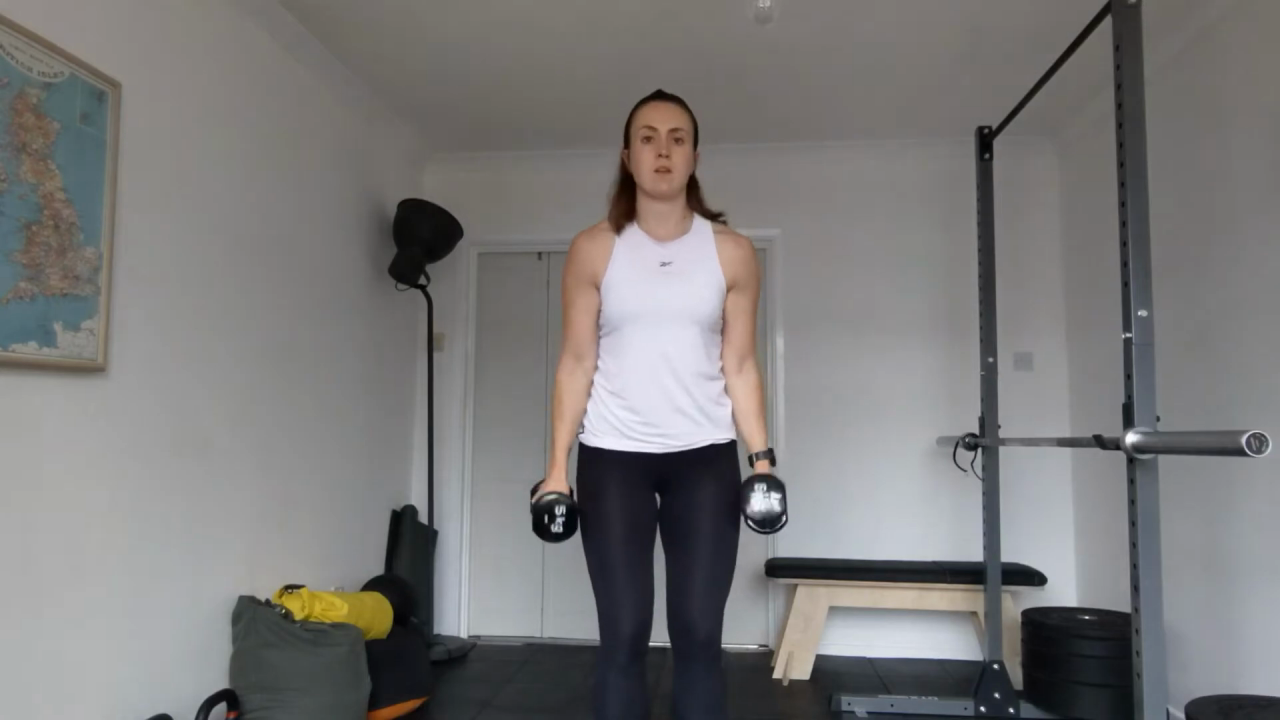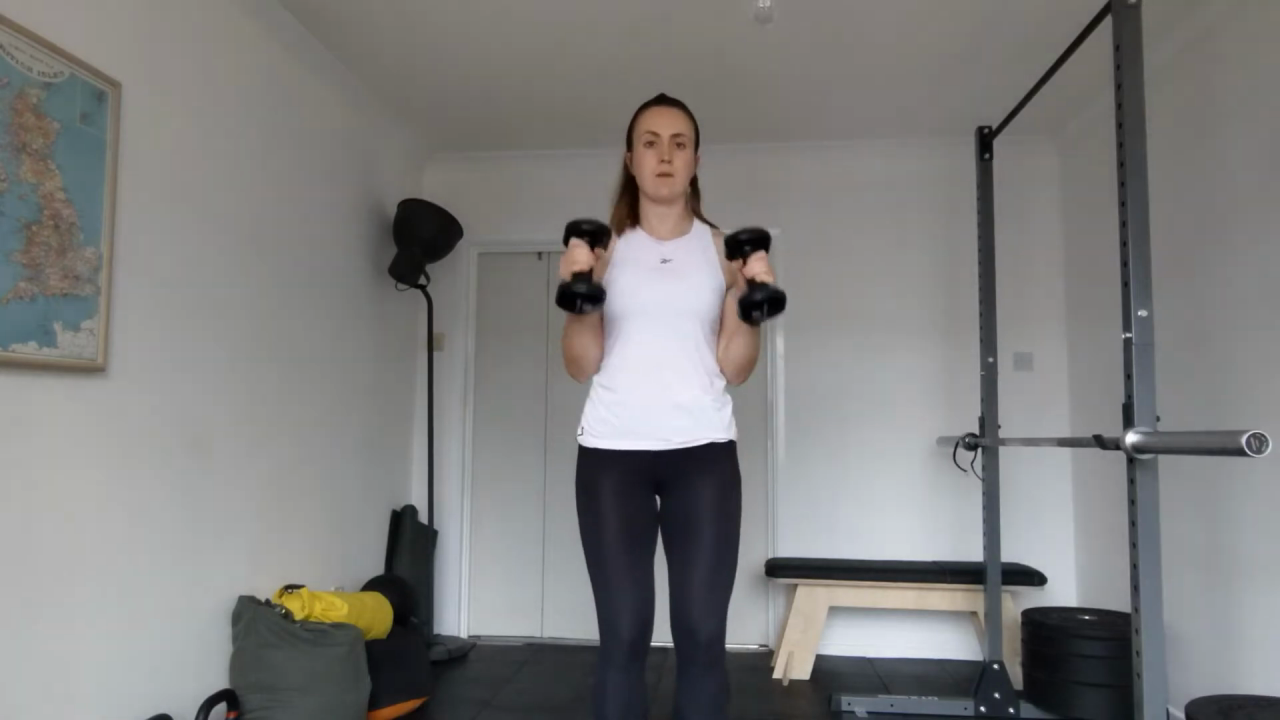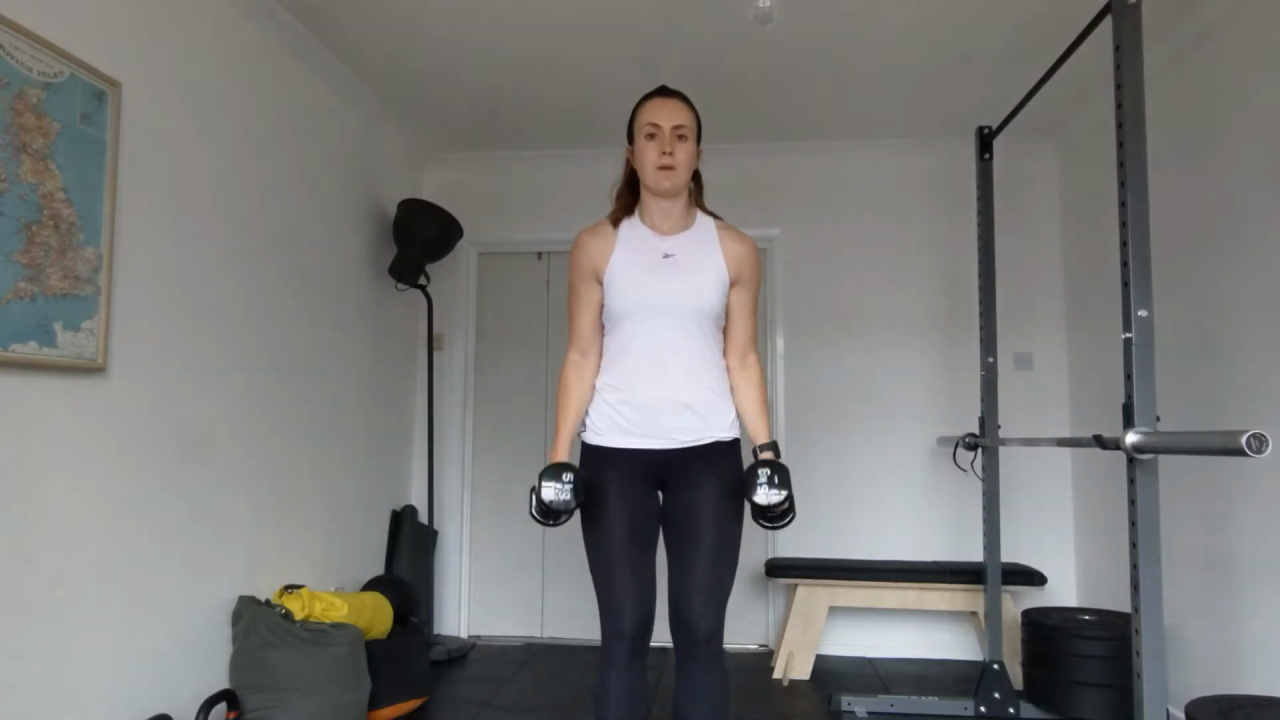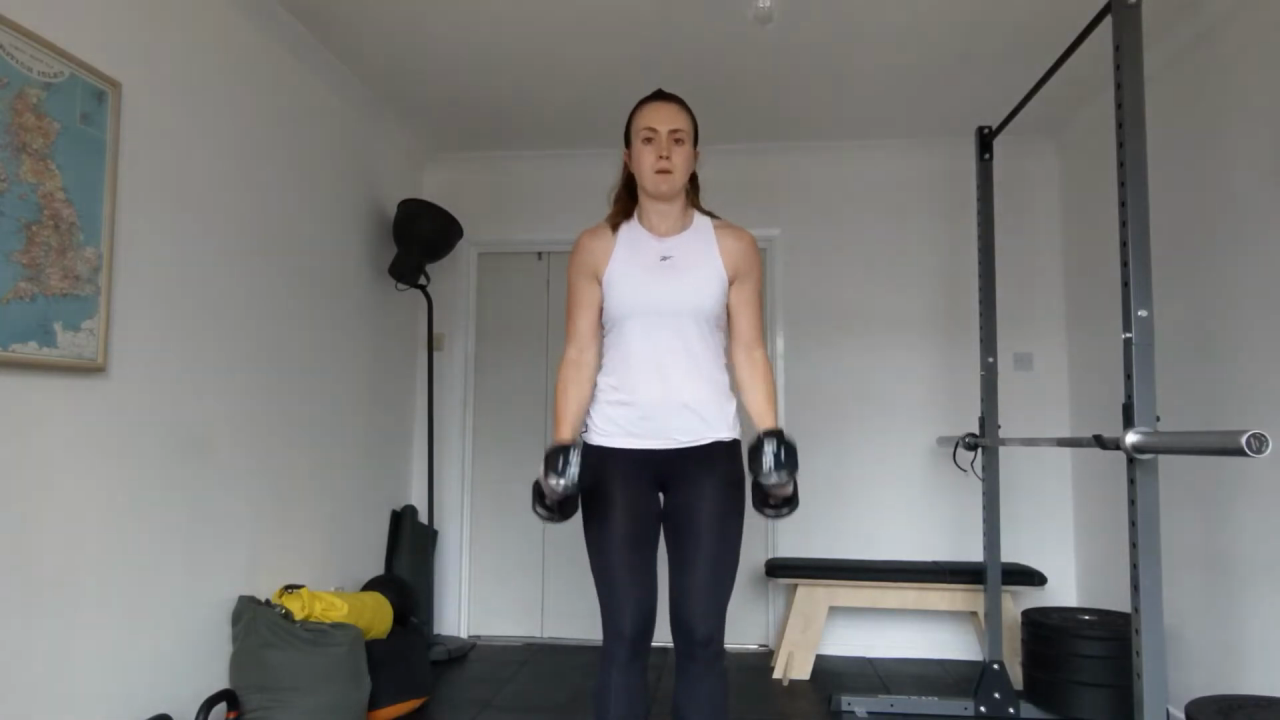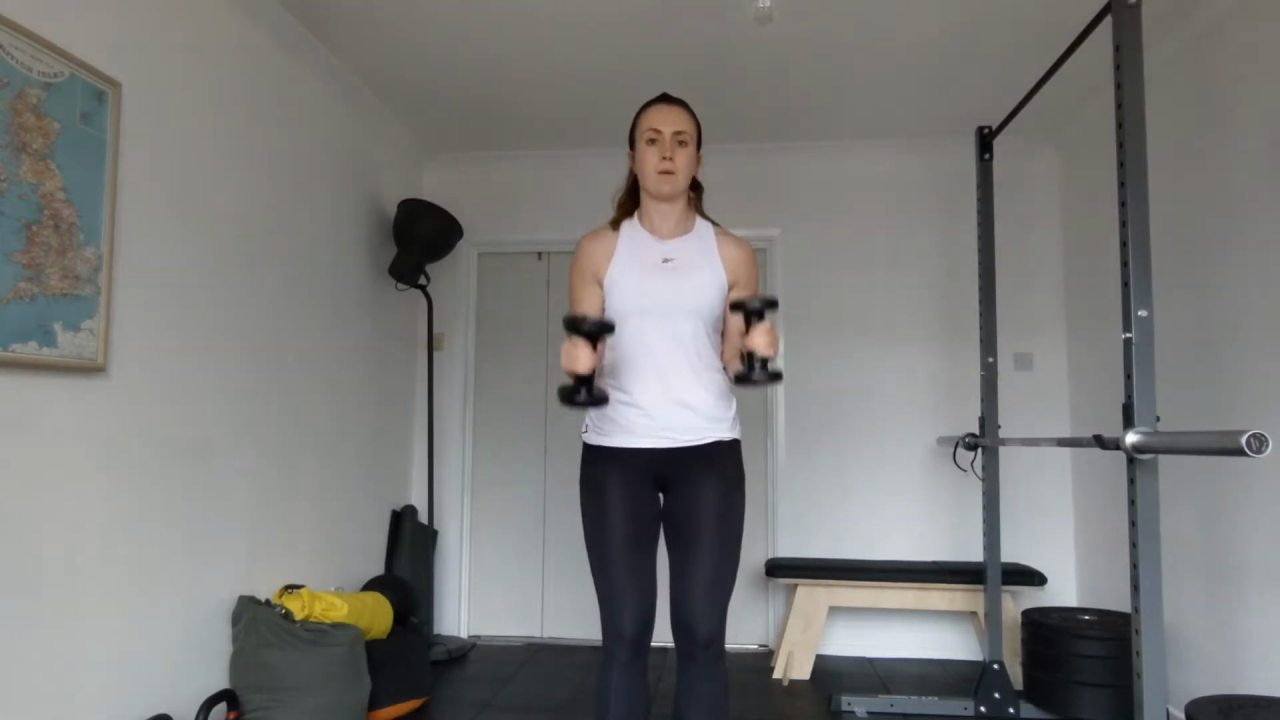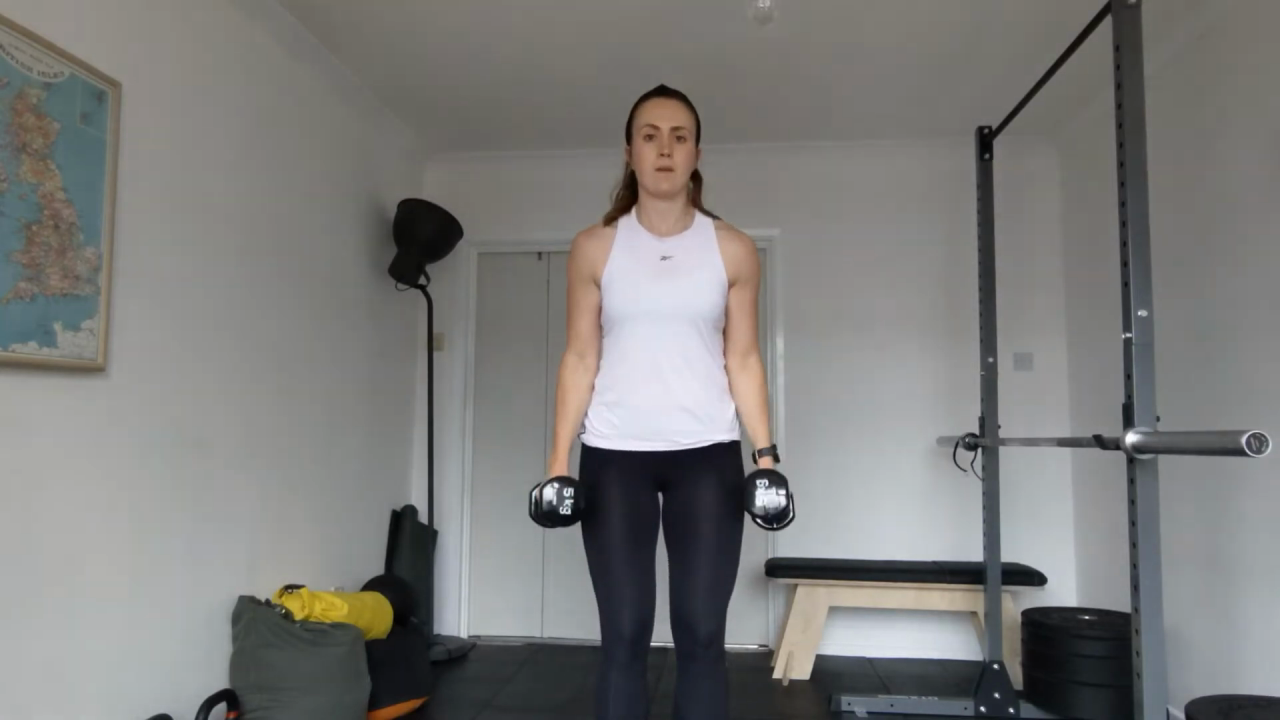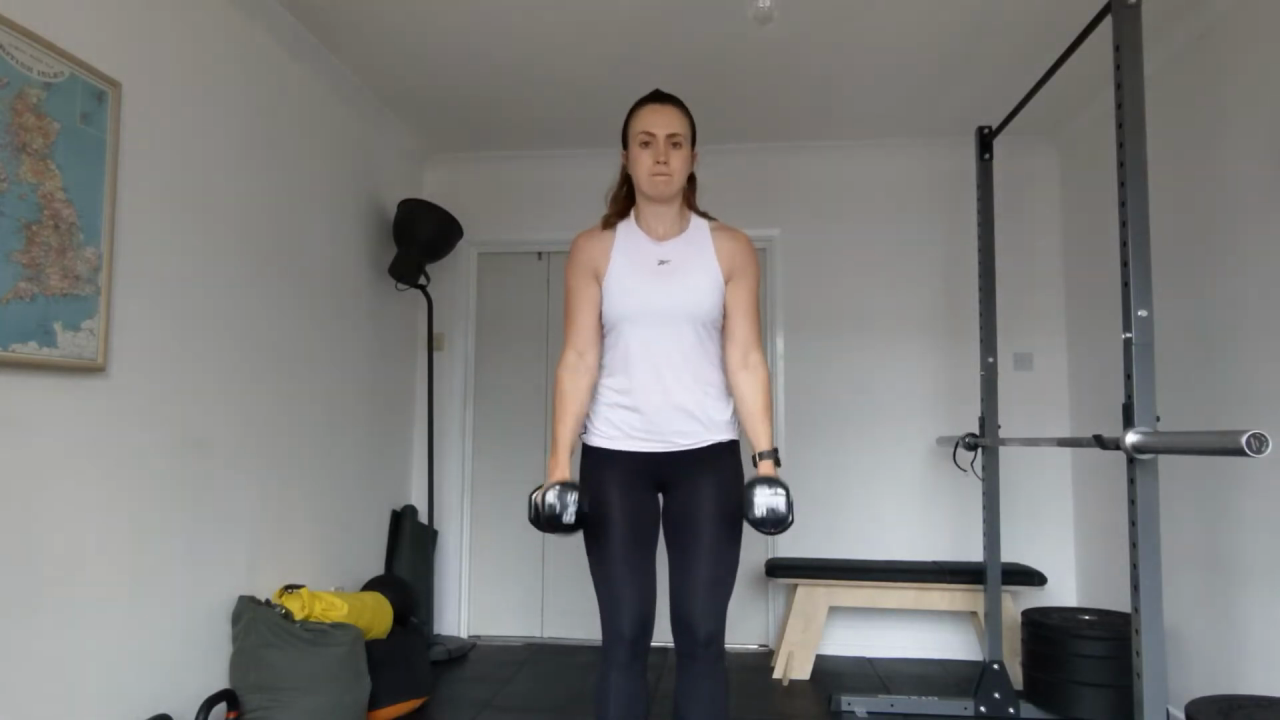
dt=0.7s
person 1, frame 1
left shoulder: (731, 251)
right shoulder: (593, 249)
left elbow: (740, 365)
right elbow: (575, 363)
left wrist: (761, 458)
right wrist: (557, 465)
left hip: (704, 458)
right hip: (613, 458)
left knee: (698, 633)
right knee: (623, 635)
person 1, frame 2
left shoulder: (726, 251)
right shoulder: (598, 249)
left elbow: (733, 369)
right elbow: (579, 367)
left hip: (704, 455)
right hip: (612, 454)
left knee: (702, 634)
right knee: (623, 634)
person 1, frame 3
left shoulder: (733, 249)
right shoulder: (596, 245)
left elbow: (741, 359)
right elbow: (581, 356)
left wrist: (765, 452)
right wrist: (560, 450)
left hip: (707, 455)
right hip: (615, 454)
left knee: (700, 632)
right knee: (624, 632)
person 1, frame 4
left shoulder: (733, 247)
right shoulder: (596, 247)
left elbow: (749, 353)
right elbow: (578, 355)
left wrist: (769, 439)
right wrist: (564, 444)
left hip: (708, 453)
right hip: (618, 452)
left knee: (701, 633)
right knee: (626, 633)
person 1, frame 5
left shoulder: (730, 252)
right shoulder: (599, 249)
left elbow: (734, 363)
right elbow: (584, 361)
left wrist: (755, 347)
right wrist: (577, 360)
left hip: (707, 455)
right hip: (617, 454)
left knee: (702, 633)
right knee: (625, 634)
person 1, frame 6
left shoulder: (732, 249)
right shoulder: (595, 247)
left elbow: (742, 361)
right elbow: (579, 359)
left wrist: (766, 454)
right wrist: (558, 458)
left hip: (706, 457)
right hip: (614, 457)
left knee: (701, 635)
right knee: (624, 636)
person 1, frame 7
left shoulder: (730, 248)
right shoulder: (593, 249)
left elbow: (744, 359)
right elbow: (579, 359)
left wrist: (766, 457)
right wrist: (559, 462)
left hip: (705, 457)
right hip: (615, 458)
left knee: (700, 634)
right knee: (624, 635)
